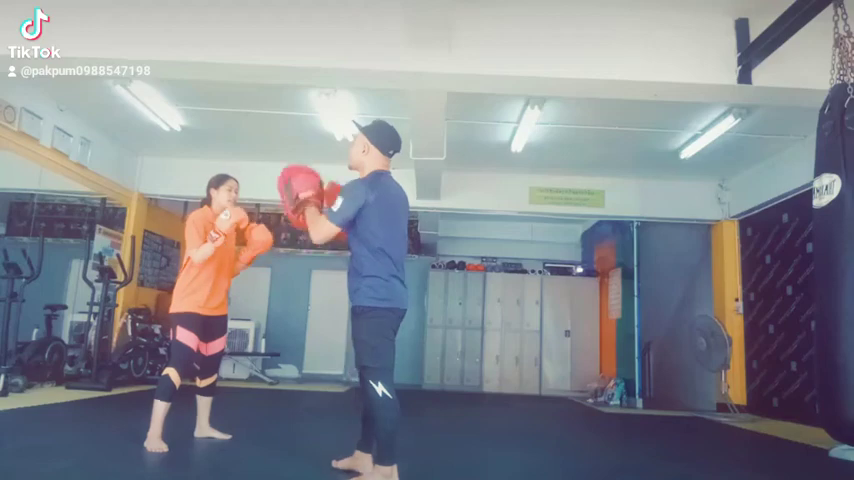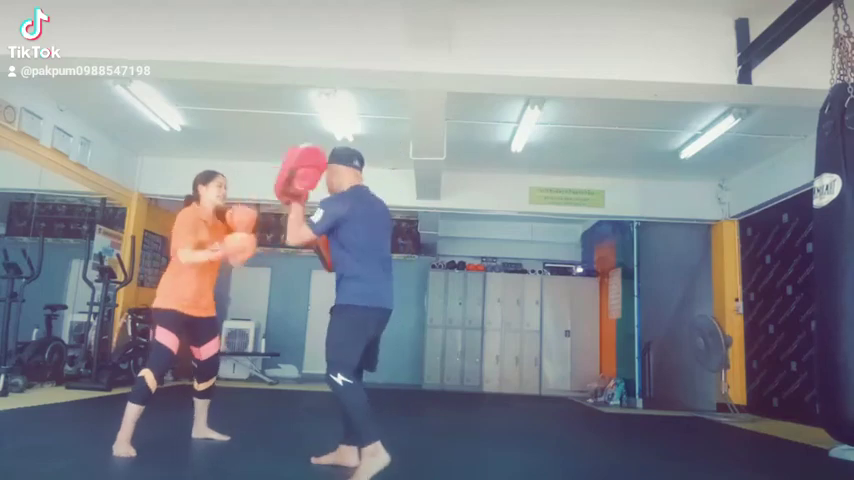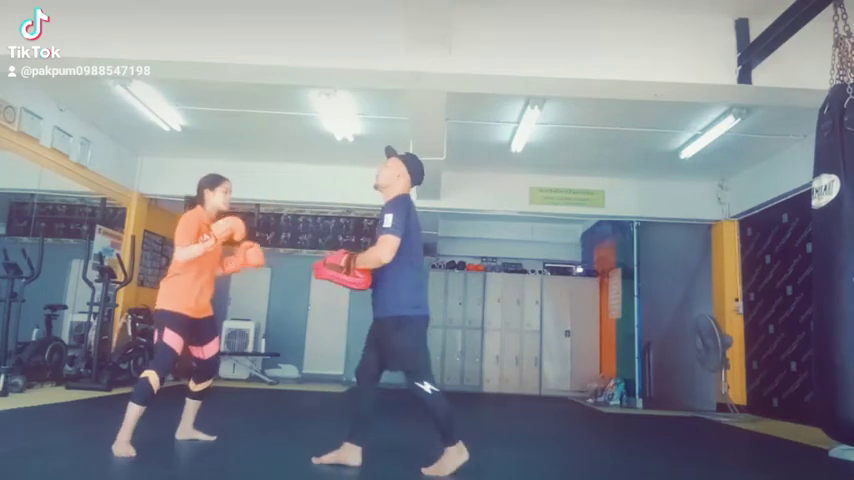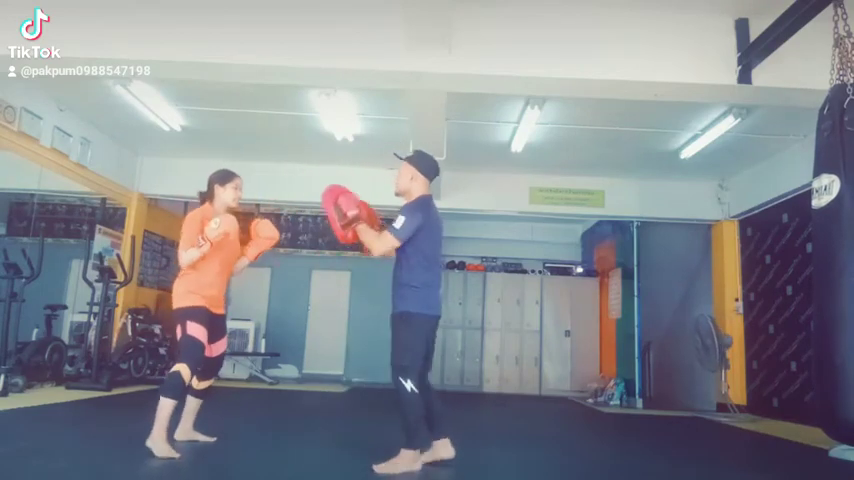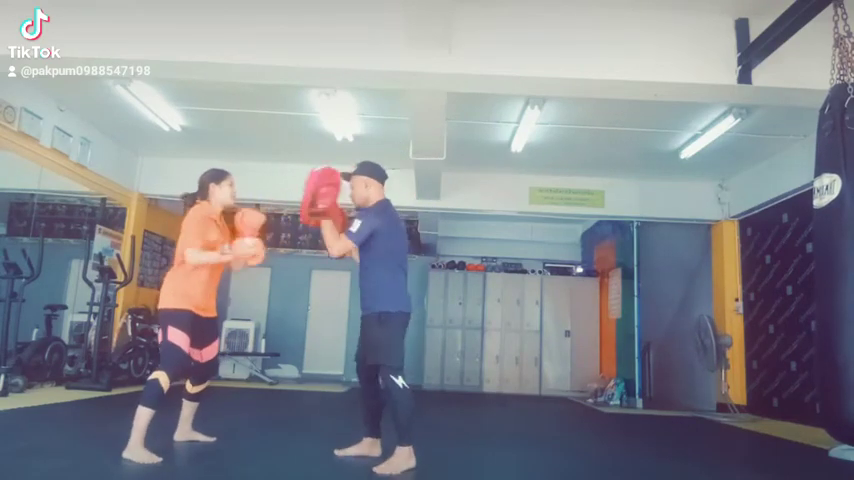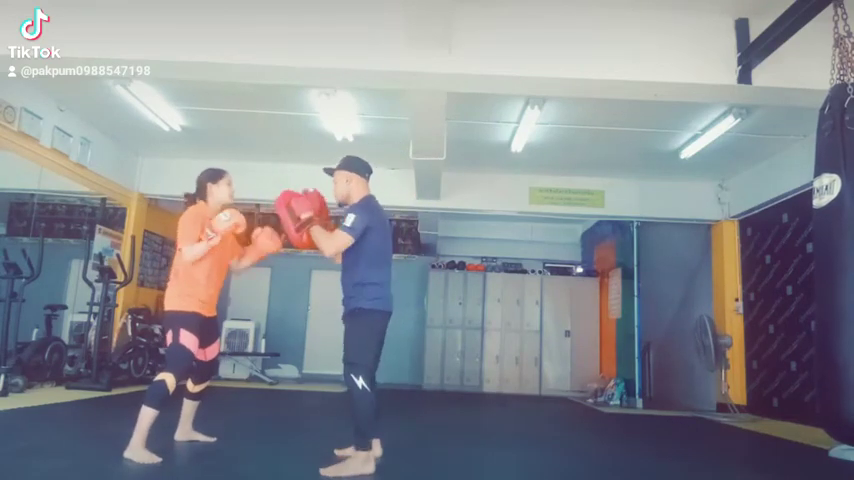
dt=0.7s
person 1, frame 1
left shoulder: (360, 188)
right shoulder: (394, 191)
left elbow: (320, 234)
left wrist: (309, 204)
right wrist: (333, 210)
left hip: (373, 301)
right hip: (389, 298)
left knee: (378, 382)
right knee: (371, 378)
person 1, frame 2
left shoulder: (338, 204)
right shoulder: (379, 207)
left elbow: (295, 236)
left wrist: (297, 199)
right wrist: (325, 241)
left hip: (355, 302)
right hip: (381, 303)
left knee: (339, 374)
right knee: (350, 374)
left ankle: (373, 449)
right ankle: (349, 448)
person 1, frame 3
left shoulder: (396, 207)
right shoulder: (400, 208)
left elbow: (383, 254)
left wrist: (351, 261)
right wrist: (357, 267)
left hip: (403, 312)
right hip: (391, 312)
left knee: (419, 381)
right knee: (366, 376)
left ankle: (453, 447)
right ankle: (352, 448)
person 1, frame 4
left shoulder: (415, 210)
right shoulder: (424, 211)
left elbow: (379, 247)
right elbow: (399, 249)
left wrist: (357, 222)
right wrist: (369, 228)
left hip: (415, 309)
right hip: (416, 308)
left knee: (406, 378)
right knee: (417, 378)
left ankle: (411, 453)
right ankle: (439, 443)
person 1, frame 5
left shoulder: (374, 214)
right shoulder: (380, 215)
left elbow: (336, 248)
right elbow: (365, 258)
left wrist: (325, 217)
right wrist: (342, 232)
left hip: (388, 309)
right hip: (377, 309)
left knee: (390, 375)
right knee: (367, 372)
left ankle: (405, 451)
right ankle: (371, 441)
person 1, frame 6
left shoulder: (361, 210)
right shoulder: (369, 211)
left elbow: (333, 247)
right elbow: (342, 255)
left wrist: (312, 222)
right wrist: (319, 227)
left hip: (366, 306)
right hip: (369, 306)
left knee: (357, 375)
right knee: (362, 375)
right ankle: (371, 442)
person 2, frame 1
left shoulder: (231, 223)
right shoulder: (197, 218)
right elbow: (197, 257)
left wrist: (251, 252)
right wrist: (221, 233)
left hip: (216, 308)
right hip: (189, 304)
left knee: (210, 365)
right knee: (181, 363)
left ankle: (203, 426)
right ankle: (154, 434)
person 2, frame 2
left shoulder: (217, 223)
right shoulder: (188, 216)
right elbow: (188, 256)
right wrist: (225, 249)
left hip: (203, 309)
right hip: (173, 304)
left knee: (210, 366)
right knee: (159, 364)
left ankle: (201, 427)
right ankle: (123, 438)
person 2, frame 3
left shoulder: (216, 225)
right shoulder: (192, 218)
right elbow: (181, 256)
left wrist: (239, 259)
right wrist: (214, 237)
left hip: (201, 309)
right hip: (175, 305)
left knee: (209, 366)
right knee: (162, 365)
left ankle: (186, 428)
right ankle: (123, 437)
person 2, frame 4
left shoulder: (232, 224)
right shoulder: (197, 217)
left elbow: (233, 268)
right elbow: (184, 260)
left wrist: (257, 245)
right wrist: (209, 239)
left hip: (214, 304)
right hip: (190, 299)
left knee: (211, 365)
right knee: (190, 359)
left ankle: (185, 429)
right ankle: (157, 435)
person 2, frame 5
left shoulder: (220, 222)
right shoulder: (199, 215)
left elbow: (235, 263)
right elbow: (192, 258)
left wrist: (243, 245)
right wrist: (232, 252)
left hip: (204, 307)
right hip: (179, 303)
left knee: (206, 367)
right knee: (172, 367)
left ankle: (184, 429)
right ankle: (134, 444)
person 2, frame 6
left shoulder: (227, 222)
right shoulder: (194, 214)
left elbow: (235, 263)
right elbow: (187, 257)
left wrist: (262, 247)
right wrist: (215, 231)
left hip: (206, 307)
right hip: (183, 304)
left knee: (205, 367)
right knee: (177, 367)
left ankle: (185, 429)
right ankle: (136, 445)
